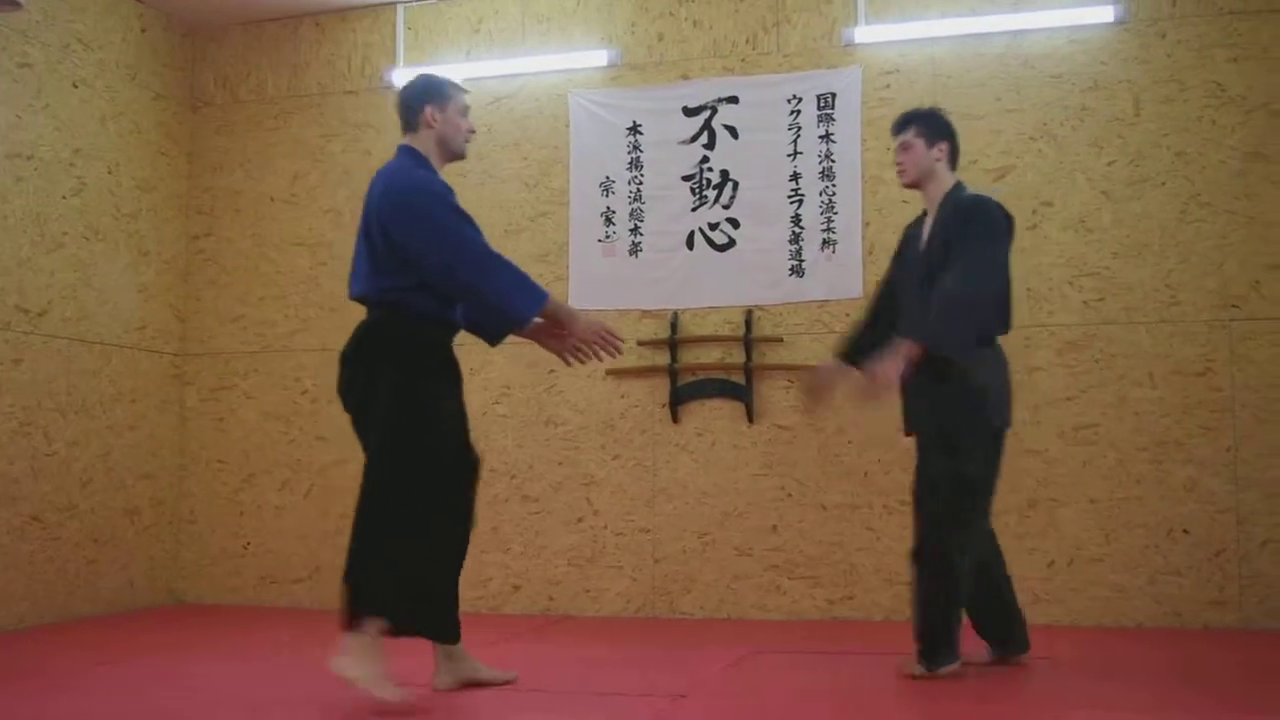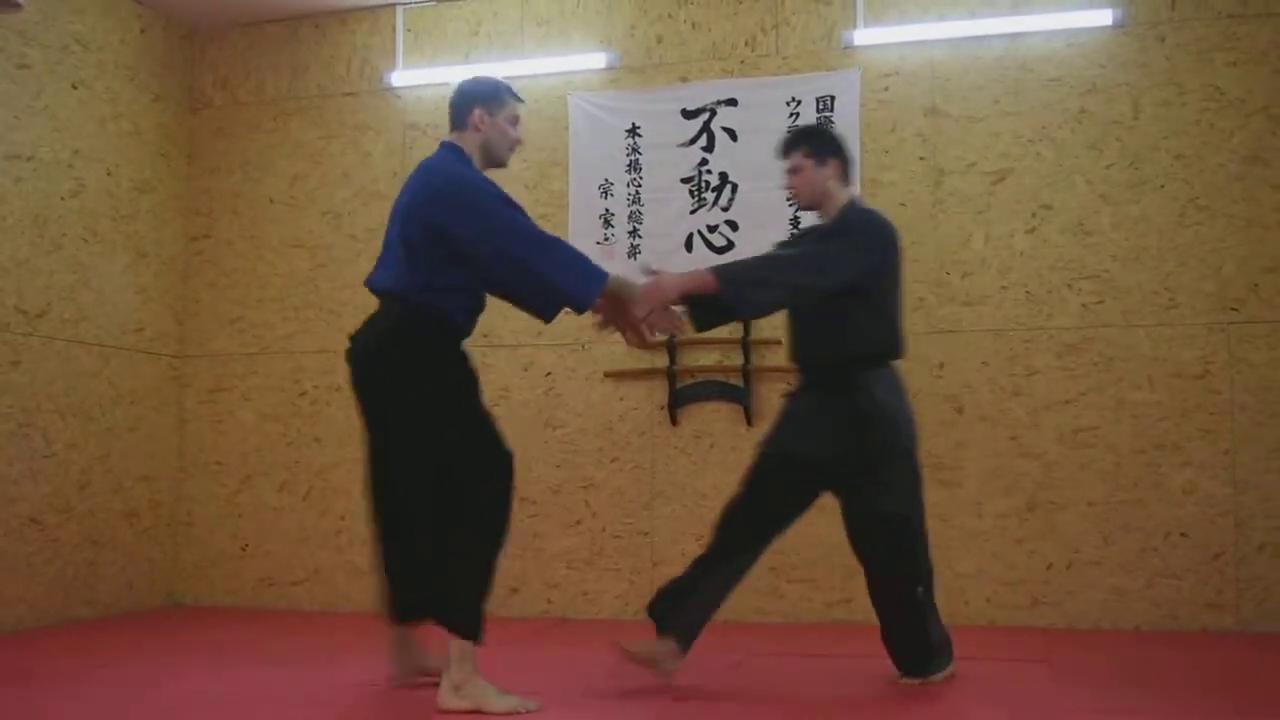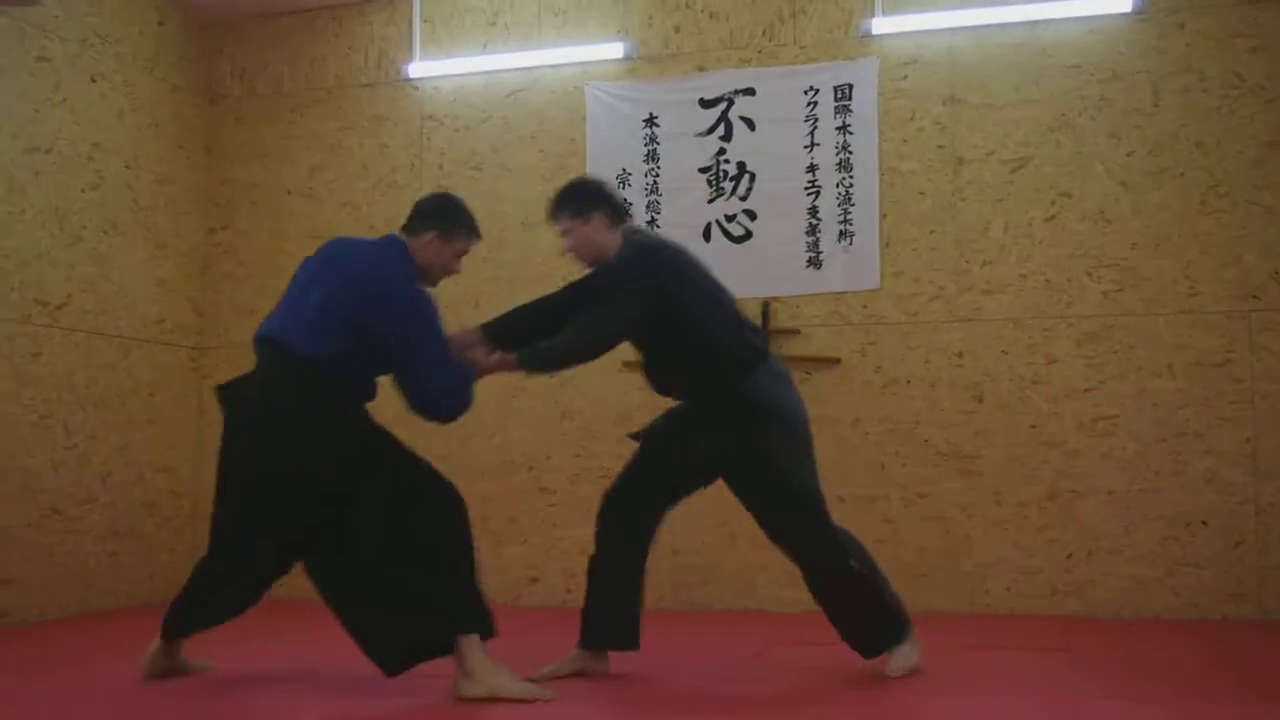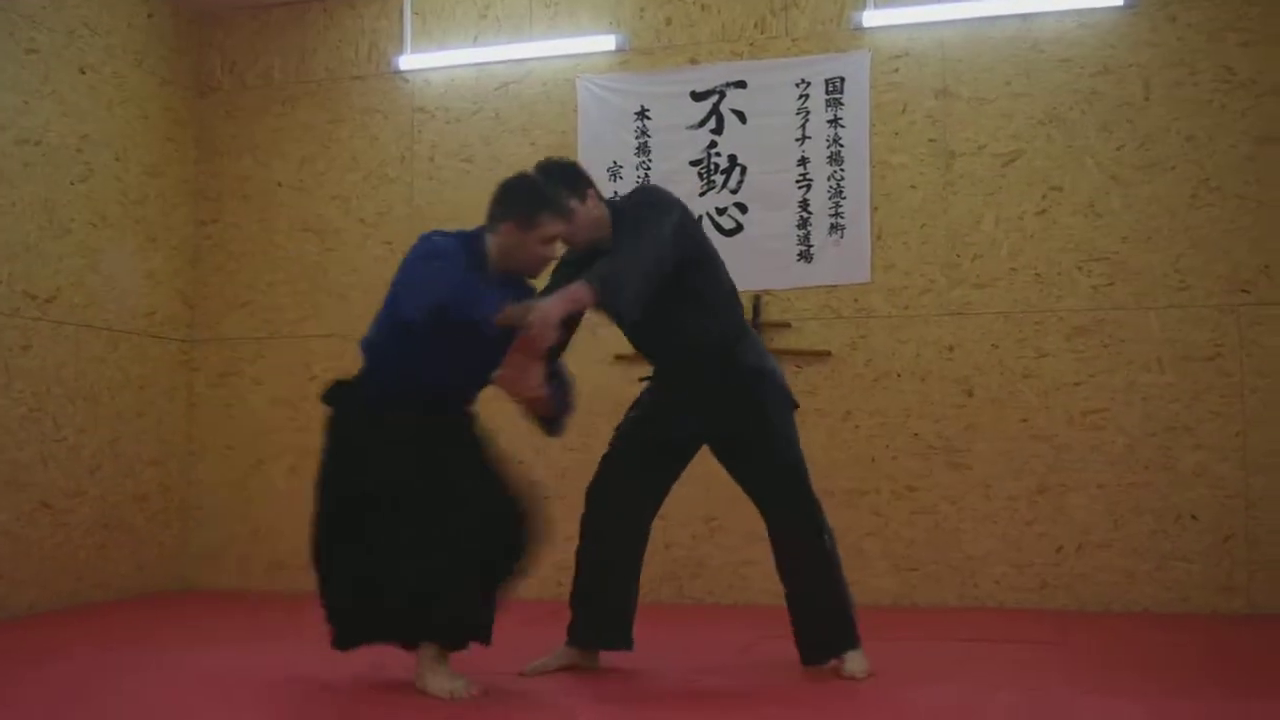
dt=0.5s
person 1, frame 1
left shoulder: (411, 186)
right shoulder: (410, 186)
left elbow: (459, 283)
right elbow: (476, 268)
left wrist: (534, 330)
right wrist: (563, 316)
left hip: (414, 359)
right hip: (397, 363)
left knee: (439, 503)
right knee: (415, 500)
left ankle: (448, 659)
right ankle: (361, 644)
person 1, frame 2
left shoulder: (445, 181)
right shoulder: (456, 184)
left elbow: (511, 270)
right elbow: (532, 253)
left wrist: (594, 303)
right wrist: (622, 296)
left hip: (400, 352)
right hip: (412, 357)
left knee: (416, 503)
right knee: (465, 499)
left ankle: (406, 651)
person 1, frame 3
left shoulder: (337, 255)
right shoulder: (400, 292)
right elbow: (438, 398)
right wrist: (466, 371)
left hip: (262, 401)
right hip: (314, 412)
left knee: (249, 537)
right knee: (427, 513)
left ankle: (167, 650)
right ankle: (474, 668)
person 1, frame 4
left shoulder: (521, 298)
right shoulder: (435, 256)
left elbow: (552, 401)
right elbow: (434, 303)
left wrist: (539, 392)
left hip: (438, 417)
right hip: (377, 414)
left knee: (496, 524)
right ankle: (431, 656)
person 2, frame 1
left shoulder: (981, 216)
right shoulder: (917, 231)
left elbow: (963, 295)
right elbow: (889, 305)
left wrist: (899, 356)
right wrist: (842, 363)
left hip: (965, 384)
right hip: (928, 386)
left knee: (946, 520)
right knee: (959, 520)
left ankle: (937, 651)
right ankle: (1006, 637)
person 2, frame 2
left shoulder: (867, 234)
right shoulder: (813, 240)
left elbow: (777, 276)
right elbow: (771, 280)
left wrist: (686, 282)
right wrist: (680, 291)
left hip: (866, 406)
right hip: (815, 405)
left knee: (888, 541)
right knee: (745, 522)
left ankle: (926, 658)
right ankle: (668, 635)
person 2, frame 3
left shoulder: (648, 264)
right shoulder: (625, 270)
left elbow: (592, 336)
right elbow: (559, 311)
left wrist: (503, 361)
right wrist: (476, 338)
left hip: (755, 405)
right hip: (706, 409)
left knee: (804, 527)
right knee: (624, 512)
left ankle: (892, 638)
right ankle: (597, 648)
person 2, frame 4
left shoulder: (651, 210)
right shoulder: (582, 260)
left elbow: (631, 266)
right elbow: (542, 324)
left wrist: (564, 301)
left hip: (737, 377)
right hip: (675, 386)
left knee: (791, 507)
right knee: (611, 504)
left ankle: (837, 643)
right ankle: (586, 643)
